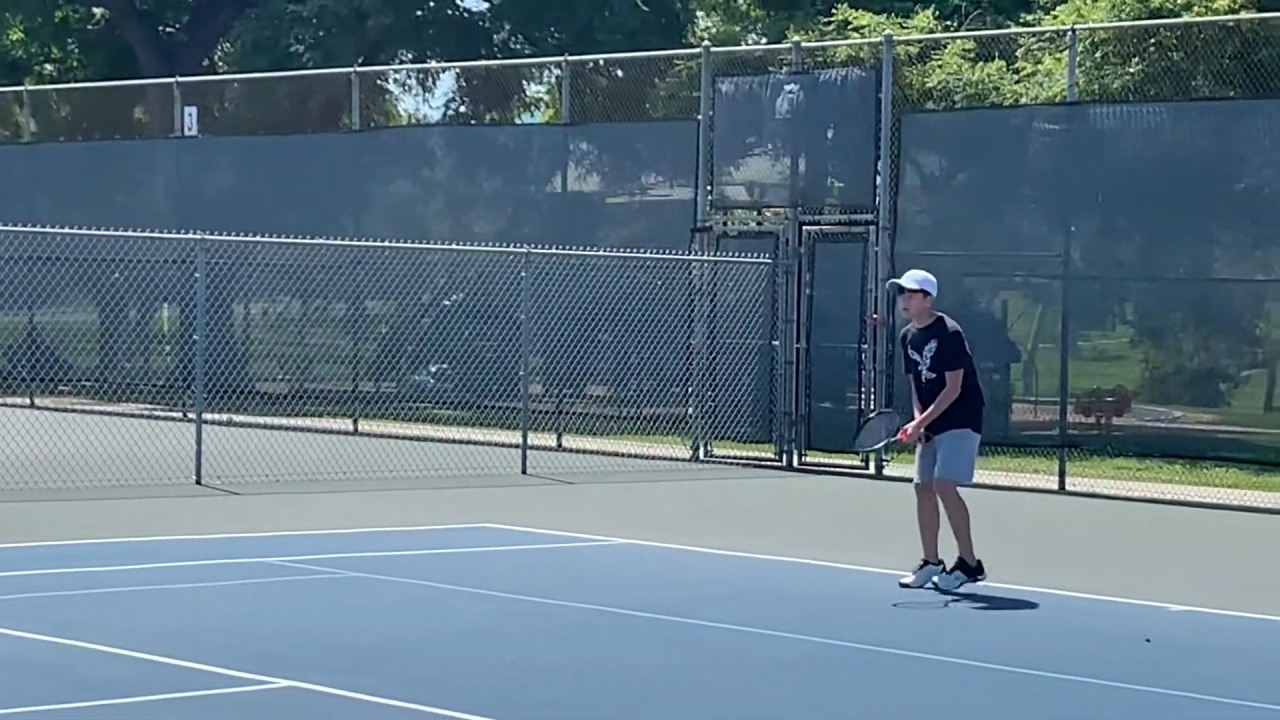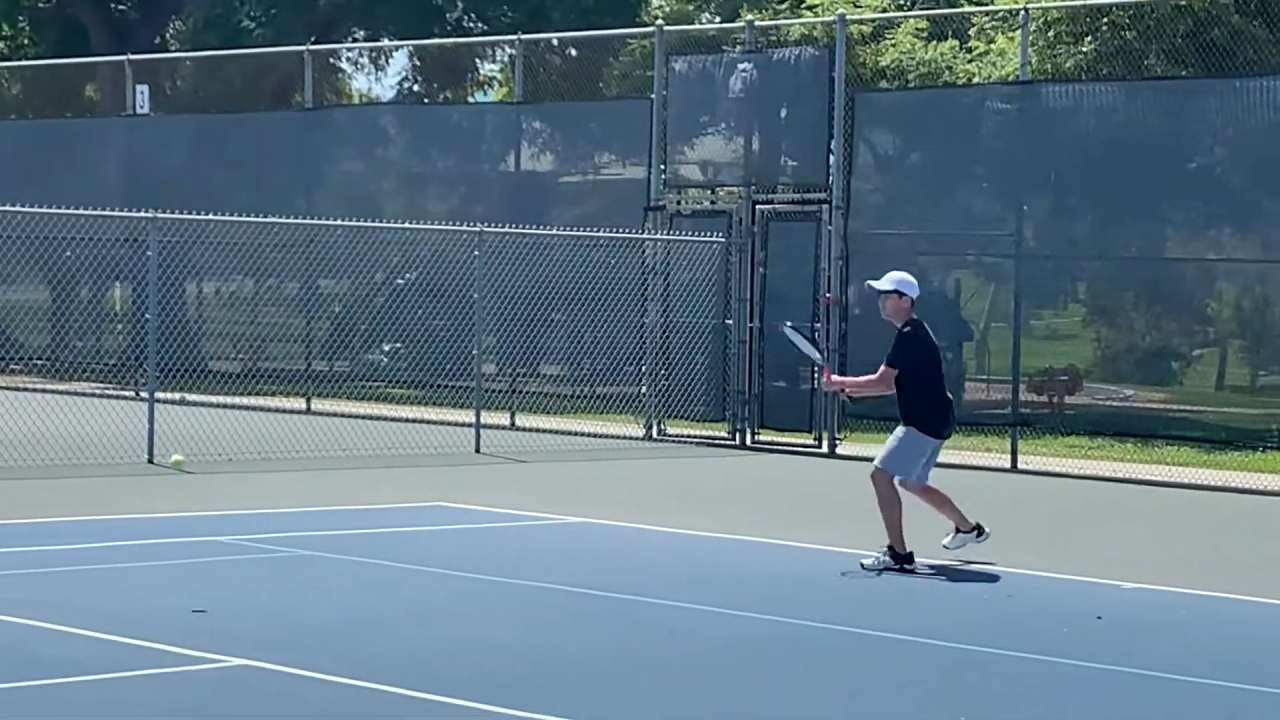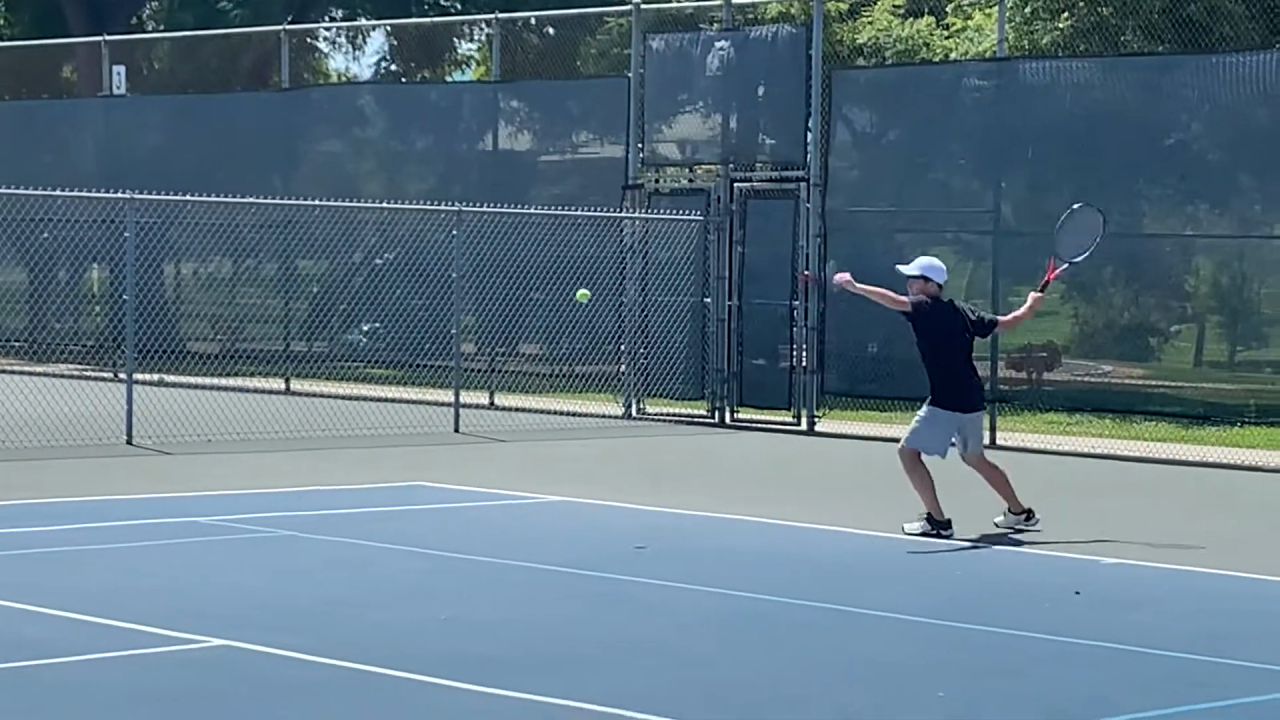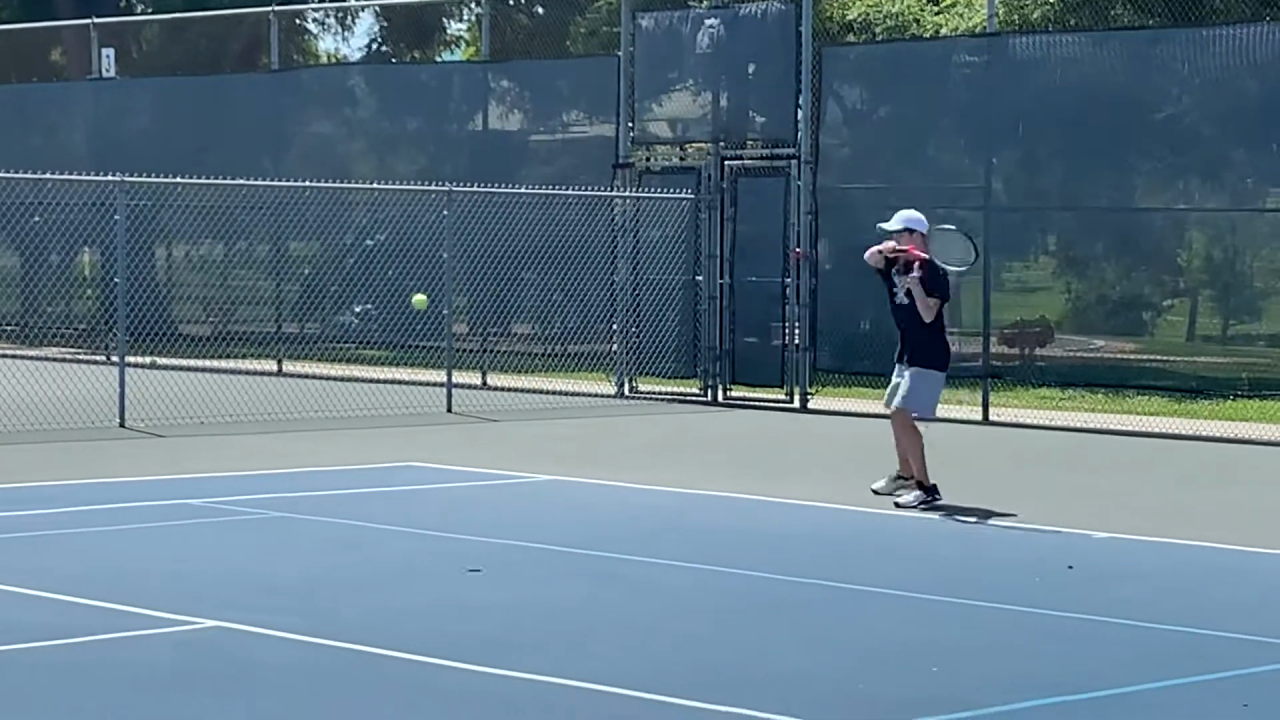
dt=0.5s
person 1, frame 1
left shoulder: (949, 333)
right shoulder: (908, 337)
left elbow: (953, 388)
left wrist: (921, 421)
right wrist: (917, 423)
left hip: (959, 422)
right hip: (930, 425)
left knee: (944, 487)
right knee: (924, 490)
left ankle: (969, 563)
right ankle: (931, 563)
person 1, frame 2
left shoulder: (908, 336)
right shoulder: (916, 331)
left elbow: (881, 381)
right elbow: (898, 382)
left wrist: (840, 382)
right wrist: (858, 389)
left hip: (920, 423)
right hip: (936, 420)
left knee: (882, 476)
right knee: (914, 484)
left ankle: (898, 554)
right ankle: (968, 528)
person 1, frame 3
left shoulder: (925, 308)
right shoulder: (962, 311)
left elbow: (895, 301)
right elbow: (1008, 323)
left wrist: (855, 286)
right wrist: (1033, 303)
left hip: (945, 401)
right hip: (973, 400)
left knee: (908, 452)
right knee: (974, 458)
left ankle: (937, 521)
right ankle: (1019, 512)
person 1, frame 4
left shoulder: (937, 274)
right shoulder: (891, 263)
left elbow: (928, 316)
right elbow: (870, 256)
left wrist: (916, 287)
right wrist: (888, 249)
left hip: (928, 360)
right hip: (906, 357)
left knee: (900, 415)
right knee: (898, 416)
left ankle: (924, 486)
right ankle: (904, 475)
